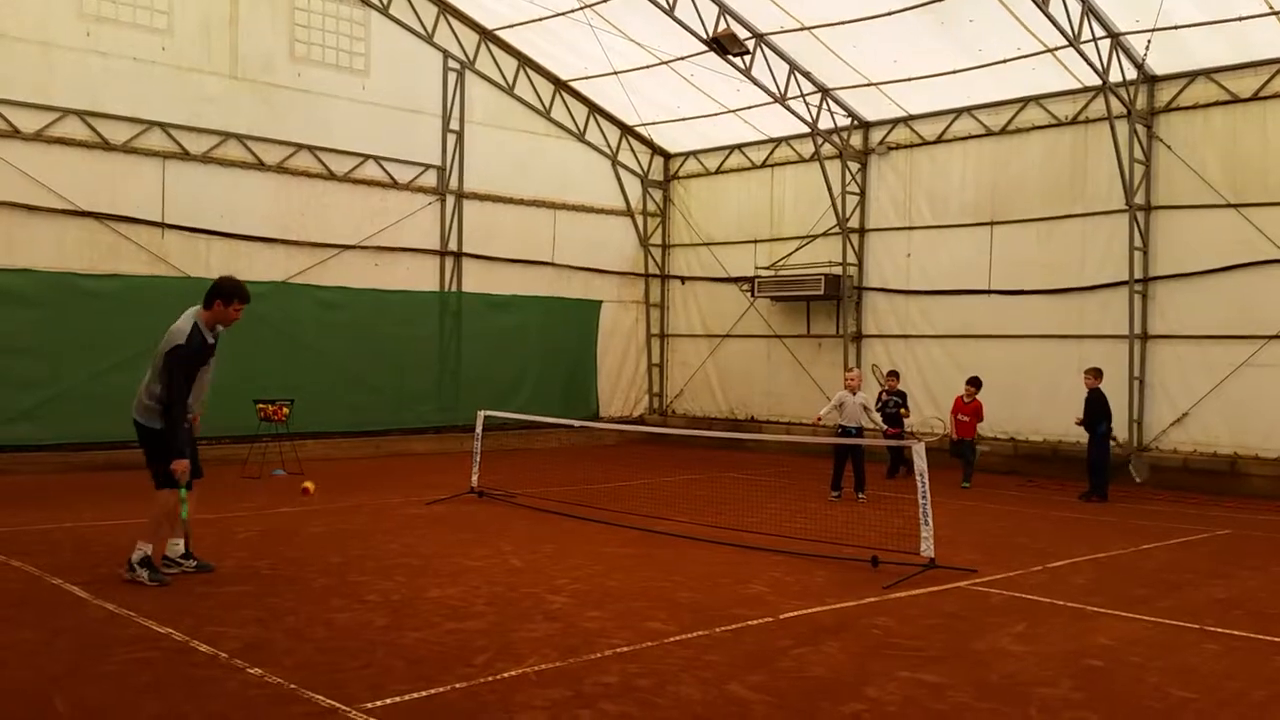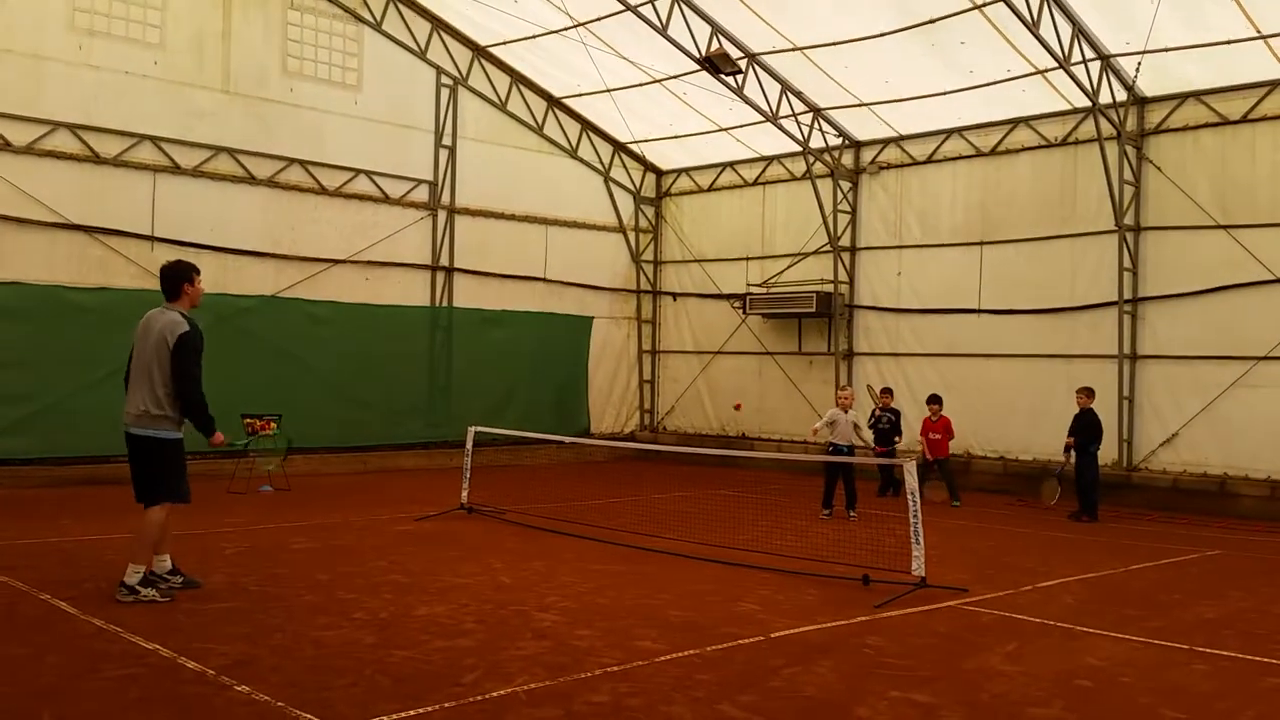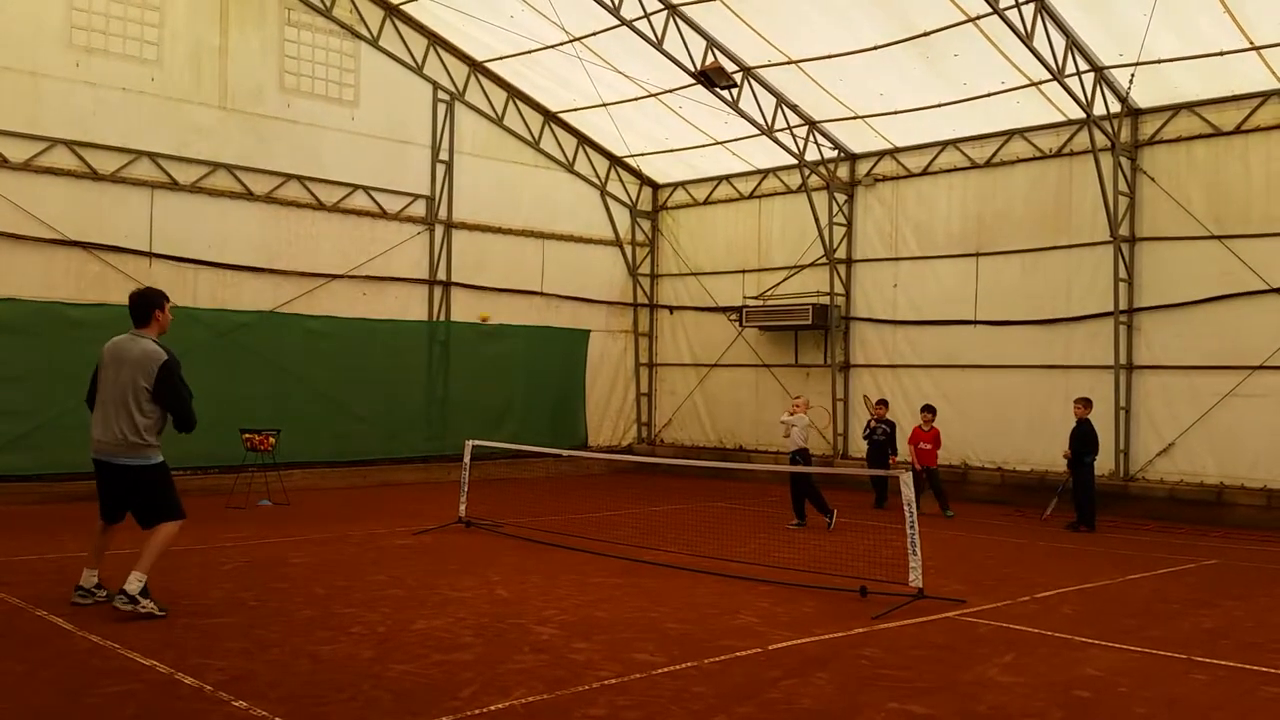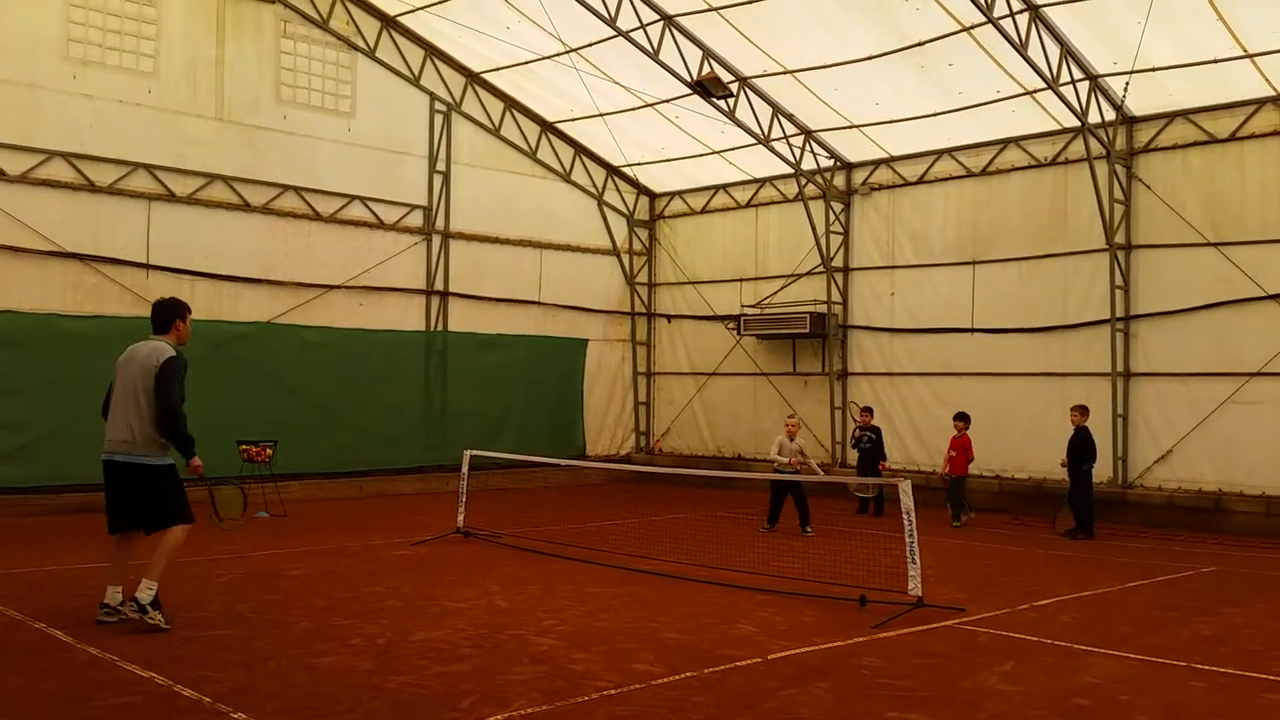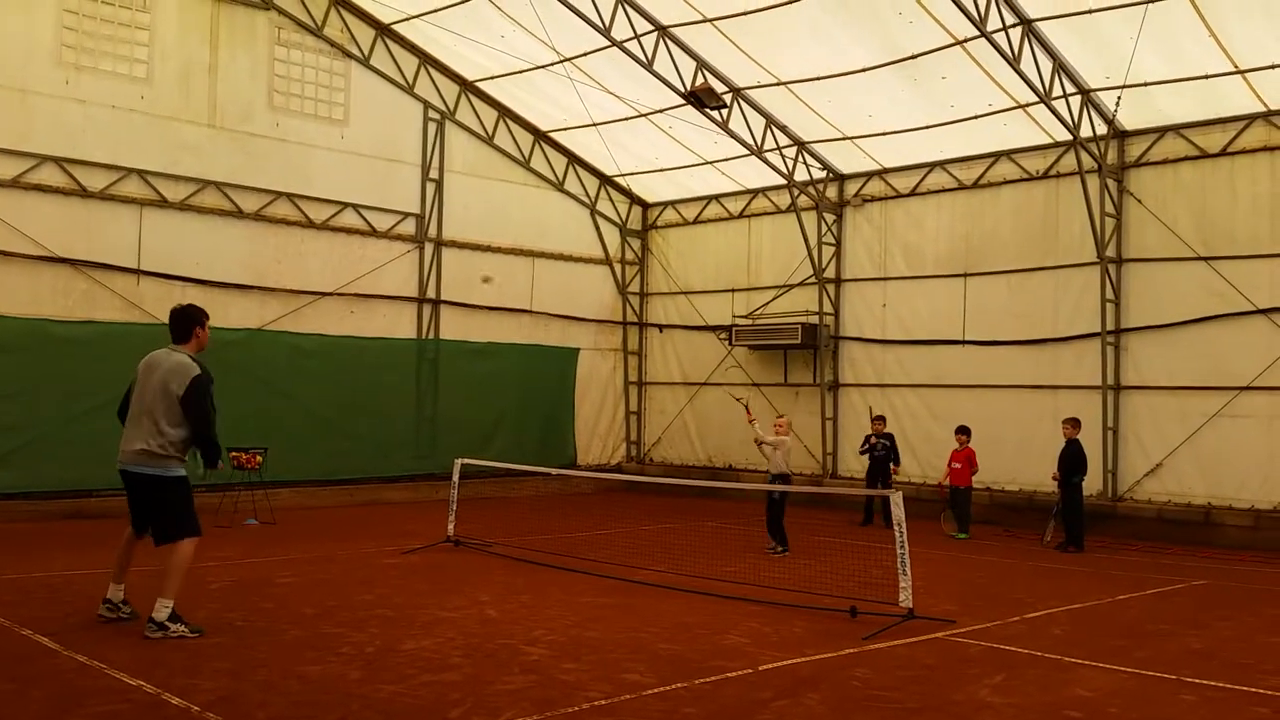
dt=1s
person 1, frame 1
left shoulder: (211, 326)
right shoulder: (188, 343)
right elbow: (173, 400)
left wrist: (196, 410)
right wrist: (177, 453)
left hip: (176, 416)
right hip: (156, 420)
left knee: (186, 484)
right knee: (174, 486)
left ankle: (175, 553)
right ankle: (140, 559)
person 1, frame 2
left shoulder: (149, 320)
right shoulder: (186, 330)
left elbow: (131, 375)
right elbow: (189, 390)
right wrist: (210, 430)
left hip: (136, 425)
right hip: (160, 429)
left knee: (159, 501)
right knee: (161, 503)
left ankle: (162, 569)
right ankle: (133, 581)
person 1, frame 3
left shoulder: (110, 347)
right shoulder: (162, 359)
left elbow: (92, 398)
right elbow: (183, 414)
right wrist: (186, 424)
left hip: (103, 451)
right hip: (139, 456)
left knee: (110, 519)
right knee: (170, 520)
left ankle: (87, 585)
right ankle: (133, 590)
person 1, frame 4
left shoulder: (128, 354)
right shoulder: (169, 358)
left elbow: (108, 408)
right elbow: (171, 412)
right wrist: (190, 452)
left hip: (114, 454)
right hip: (149, 458)
left knee: (125, 529)
right knee: (178, 523)
left ankle: (111, 602)
right ankle: (145, 597)
person 1, frame 5
left shoulder: (148, 361)
right shoulder: (195, 374)
left elbow: (124, 411)
right elbow: (204, 428)
right wrist: (213, 460)
left hip: (130, 461)
right hip: (163, 467)
left knee: (138, 529)
right knee: (185, 537)
left ankle: (113, 600)
right ankle: (162, 617)
